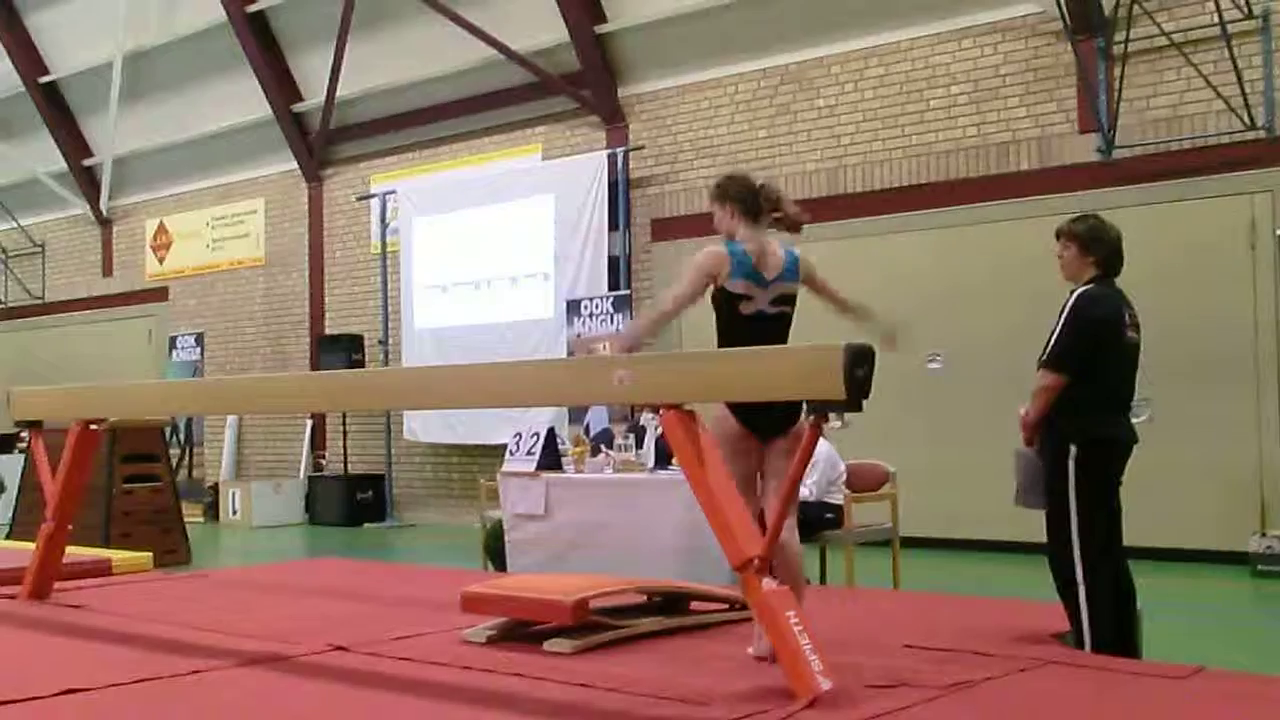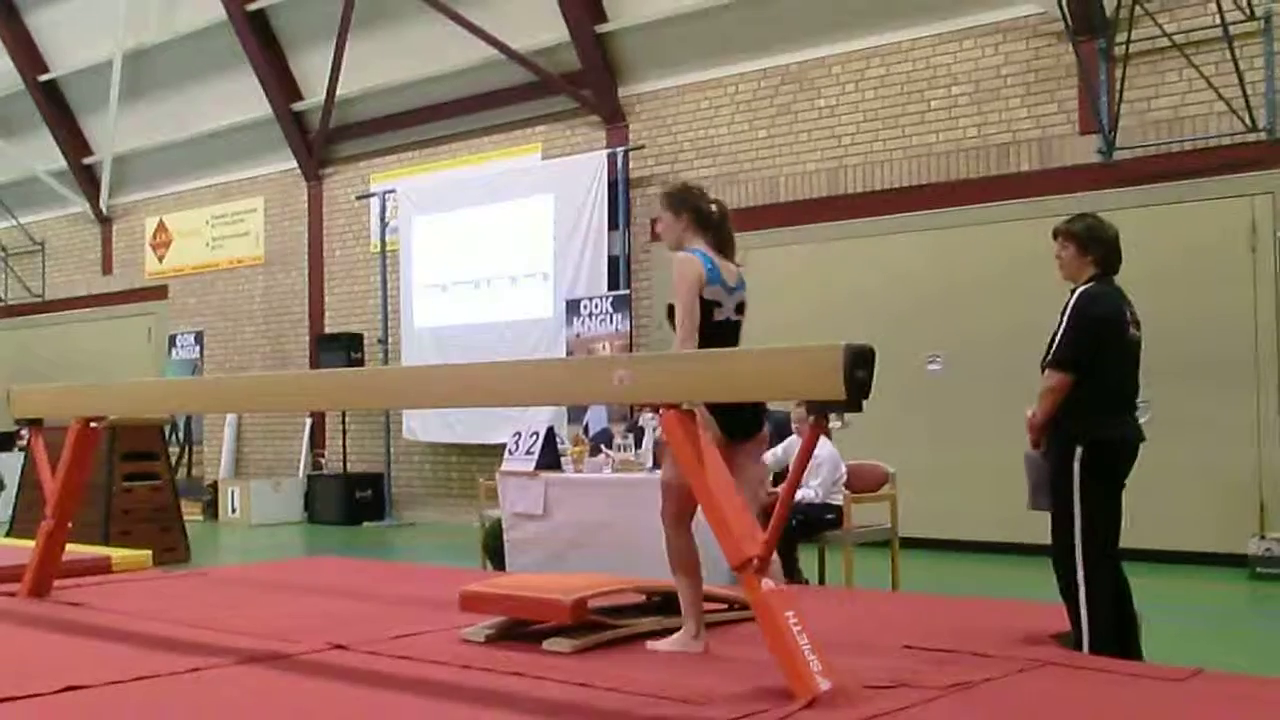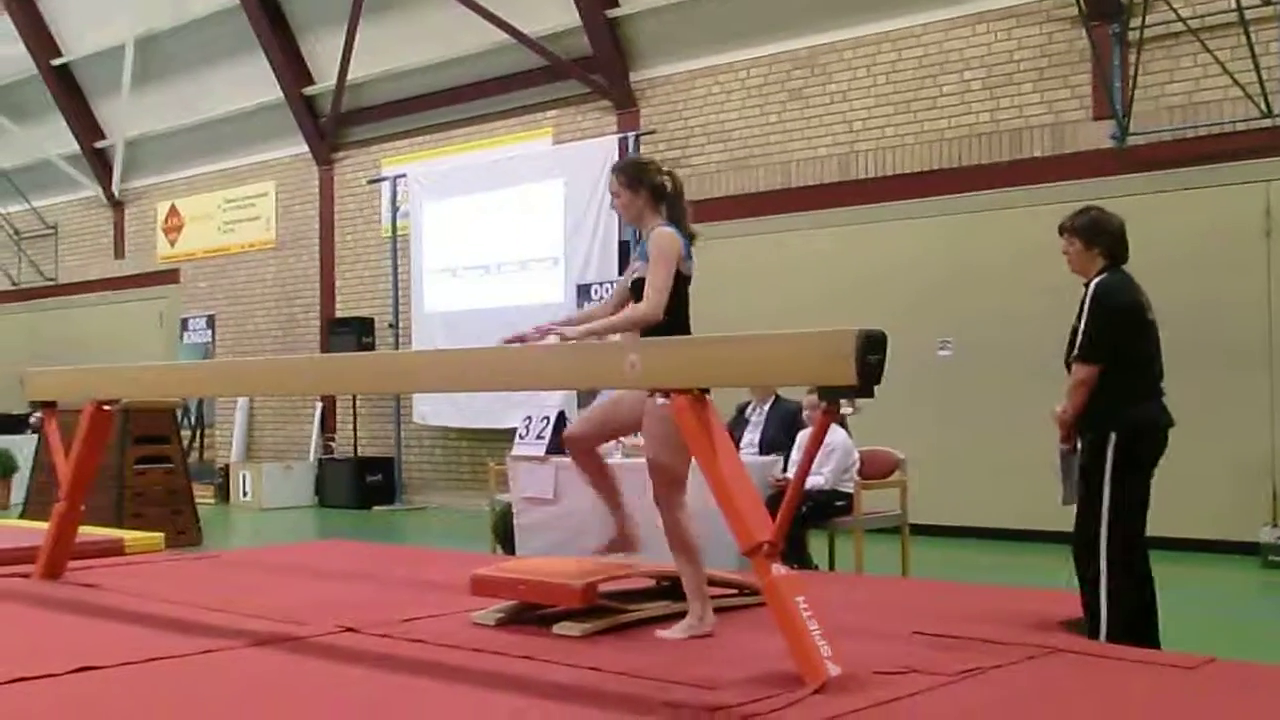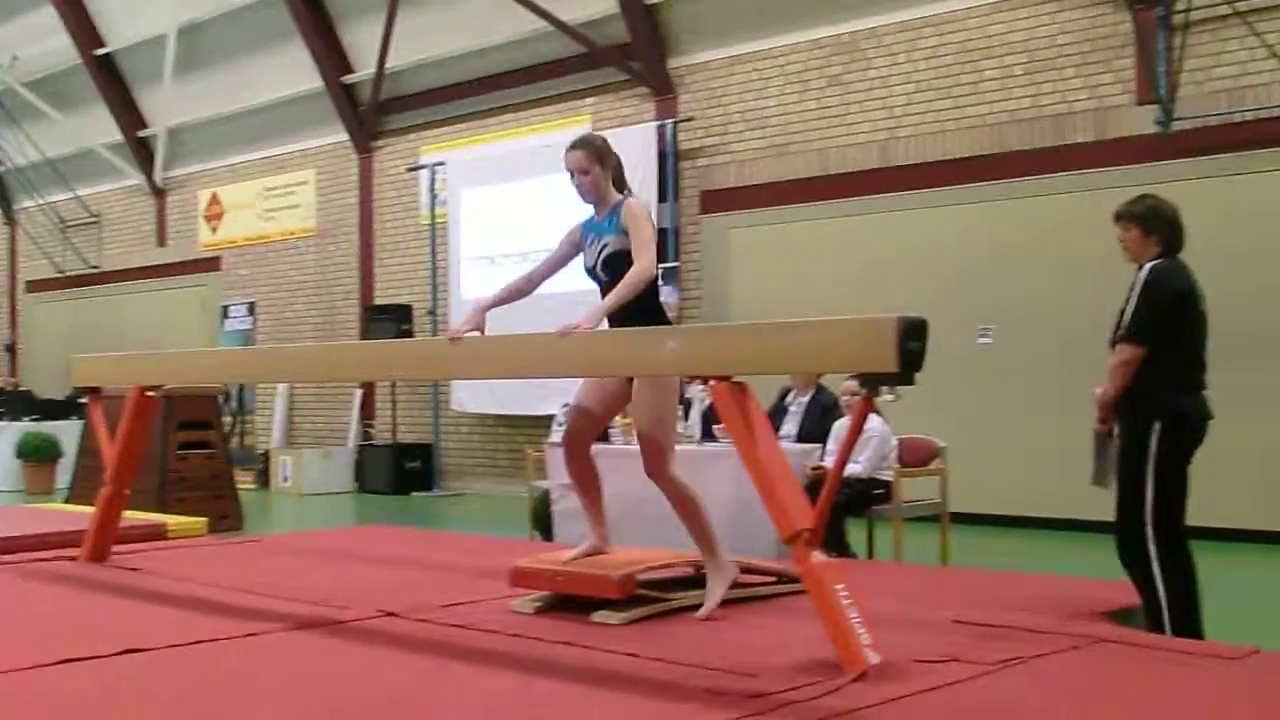
dt=0.4s
person 1, frame 1
left shoulder: (716, 257)
right shoulder: (794, 260)
left elbow: (665, 309)
right elbow: (838, 299)
left wrist: (617, 348)
right wrist: (877, 323)
left hip: (737, 397)
right hip: (785, 399)
right knee: (782, 519)
left ankle: (769, 630)
person 1, frame 2
left shoulder: (687, 263)
right shoulder: (733, 271)
left elbow: (687, 342)
left hip: (710, 400)
right hip: (747, 403)
left knee: (675, 516)
left ankle: (692, 630)
person 1, frame 3
left shoulder: (664, 238)
right shoulder: (649, 243)
left elbow: (652, 311)
right elbow: (613, 306)
left wrist: (582, 332)
right wrist: (551, 327)
left knee: (669, 498)
right knee: (576, 436)
left ankle: (700, 613)
right ankle: (623, 528)
person 1, frame 4
left shoulder: (632, 210)
right shoulder: (584, 230)
left elbow: (644, 270)
right elbow: (536, 276)
left wrist: (596, 312)
right wrist: (483, 308)
left knee: (658, 466)
right knee: (574, 435)
left ankle: (718, 565)
right ankle: (598, 535)
person 2, frame 1
left shoulder: (1086, 301)
right shoulder: (1121, 306)
left elbow: (1053, 375)
left wrist: (1031, 420)
right wrist: (1042, 416)
left hip: (1079, 443)
right hip: (1108, 438)
left knee: (1078, 559)
right knee: (1106, 554)
left ankle: (1097, 659)
right ankle: (1122, 656)
person 2, frame 2
left shoulder: (1087, 300)
right shoulder: (1119, 303)
left elbow: (1059, 376)
left wrist: (1038, 422)
right wrist: (1048, 418)
left hip: (1086, 444)
right hip: (1112, 438)
left knee: (1080, 559)
right knee: (1102, 555)
left ankle: (1096, 661)
right ankle: (1124, 658)
person 2, frame 3
left shoulder: (1103, 291)
right shoulder: (1126, 289)
left elbow: (1086, 370)
left wrist: (1068, 417)
right wrist: (1075, 412)
left hip: (1118, 432)
right hip: (1138, 427)
left knee: (1099, 547)
right knee: (1125, 545)
left ankle: (1108, 650)
right ankle: (1141, 647)
person 2, frame 4
left shoulder: (1155, 277)
right shoulder: (1178, 277)
left elbow: (1130, 352)
left wrist: (1107, 399)
right wrist: (1117, 397)
left hip: (1158, 419)
right hip: (1176, 414)
left knee: (1142, 534)
right knee: (1164, 533)
left ankle: (1173, 640)
right ankle: (1185, 637)
